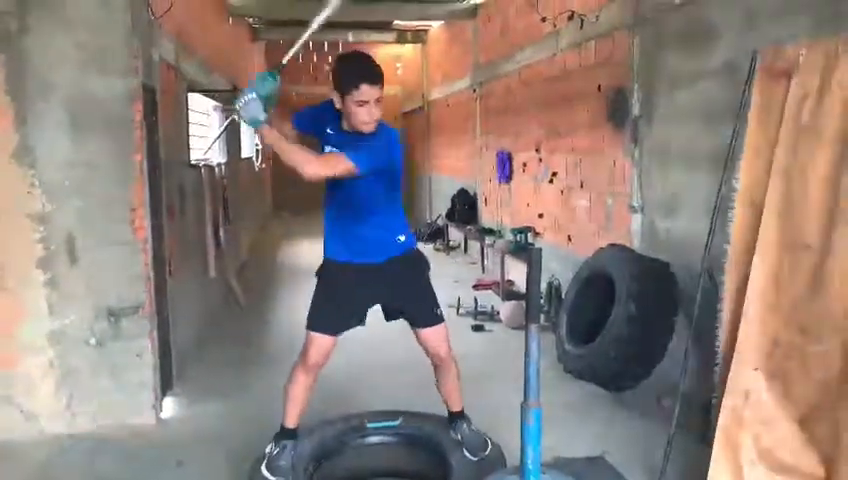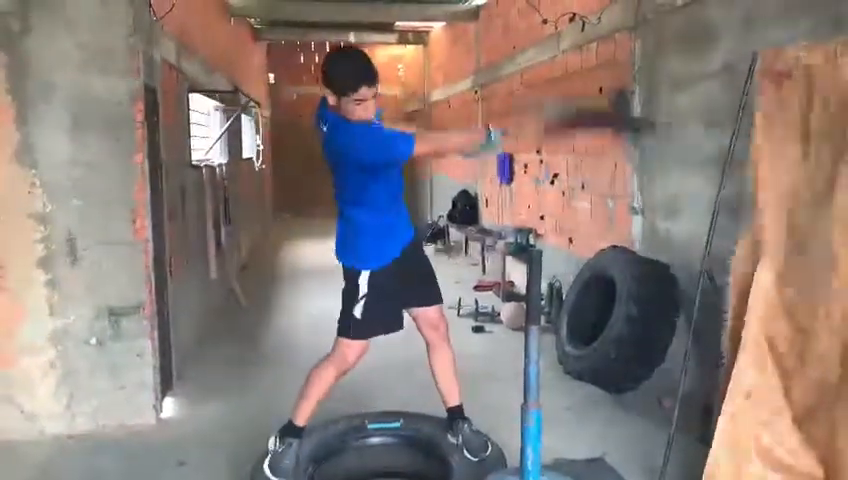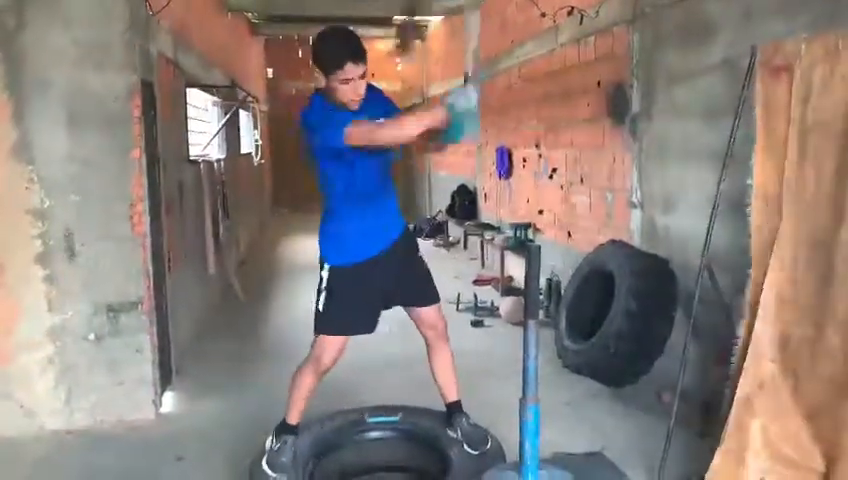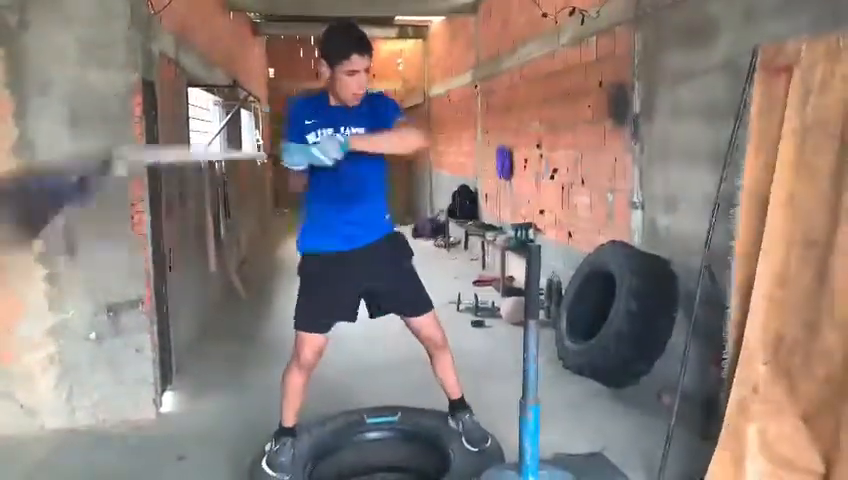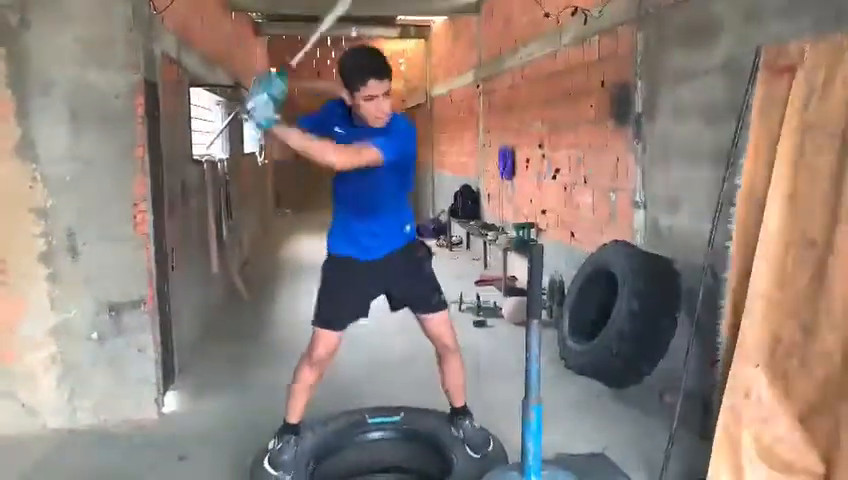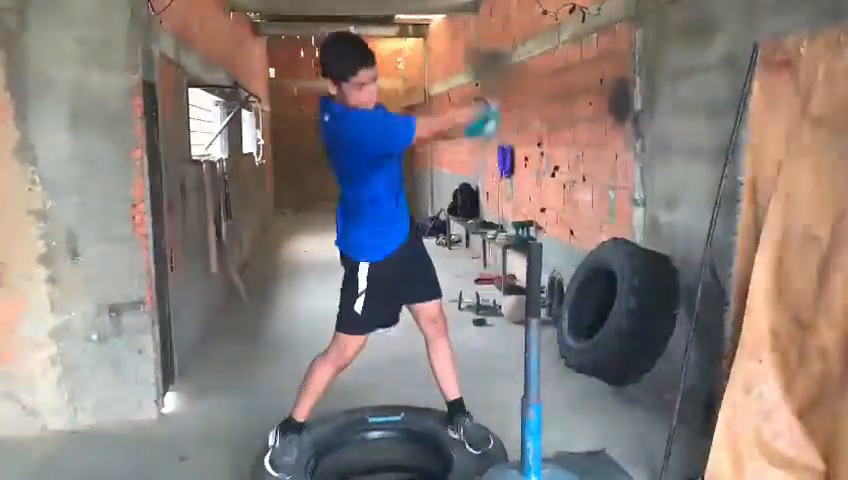
dt=0.3s
person 1, frame 1
left shoulder: (384, 138)
right shoulder: (322, 116)
left elbow: (314, 169)
right elbow: (288, 131)
left wrist: (262, 125)
right wrist: (264, 111)
left hip: (398, 256)
right hip: (345, 261)
left knee: (440, 350)
right knee: (313, 357)
left ankle: (458, 419)
right ankle: (285, 438)
person 1, frame 2
left shoulder: (342, 114)
right shoulder: (352, 137)
left elbow: (404, 133)
right elbow: (428, 144)
left wrist: (463, 137)
right wrist: (479, 137)
left hip: (401, 242)
right hip: (371, 257)
left knee: (436, 328)
right knee: (345, 356)
left ankle: (457, 421)
right ankle: (289, 435)
person 1, frame 3
left shoulder: (375, 99)
right shoulder: (315, 114)
left elbow: (409, 133)
right elbow: (389, 134)
left wrist: (450, 126)
right wrist: (449, 108)
left hip: (394, 240)
right hip: (347, 255)
left knee: (436, 327)
right knee: (323, 356)
left ankle: (456, 416)
right ankle: (286, 433)
person 1, frame 4
left shoulder: (378, 106)
right shoulder: (302, 112)
left elbow: (416, 140)
right elbow: (296, 181)
left wrist: (350, 142)
right wrist: (298, 160)
left hip: (379, 244)
right hip: (325, 253)
left knee: (433, 336)
right knee: (306, 354)
left ankle: (459, 411)
right ankle: (285, 436)
person 1, frame 5
left shoulder: (400, 131)
right shoulder: (333, 116)
left elbow: (340, 159)
right elbow: (302, 142)
left wrist: (276, 126)
right wrist: (278, 119)
left hip: (403, 248)
right hip: (351, 256)
left knee: (447, 340)
right knee: (321, 351)
left ankle: (461, 416)
right ankle: (288, 434)
person 1, frame 6
left shoulder: (360, 101)
right shoulder: (354, 126)
left elbow: (415, 125)
right elbow: (431, 128)
left wrist: (466, 113)
right wrist: (479, 110)
left hip: (401, 234)
right hip: (370, 251)
left knee: (435, 323)
right knee: (344, 350)
left ankle: (457, 415)
right ankle: (290, 430)
